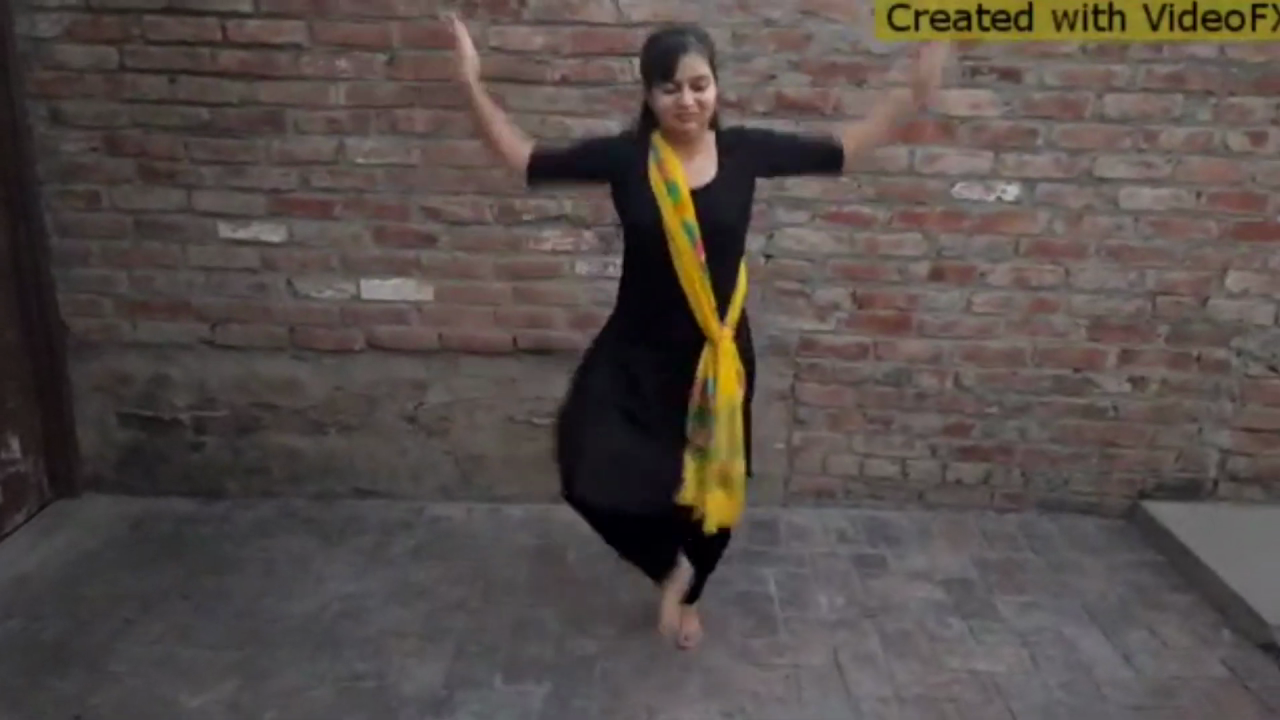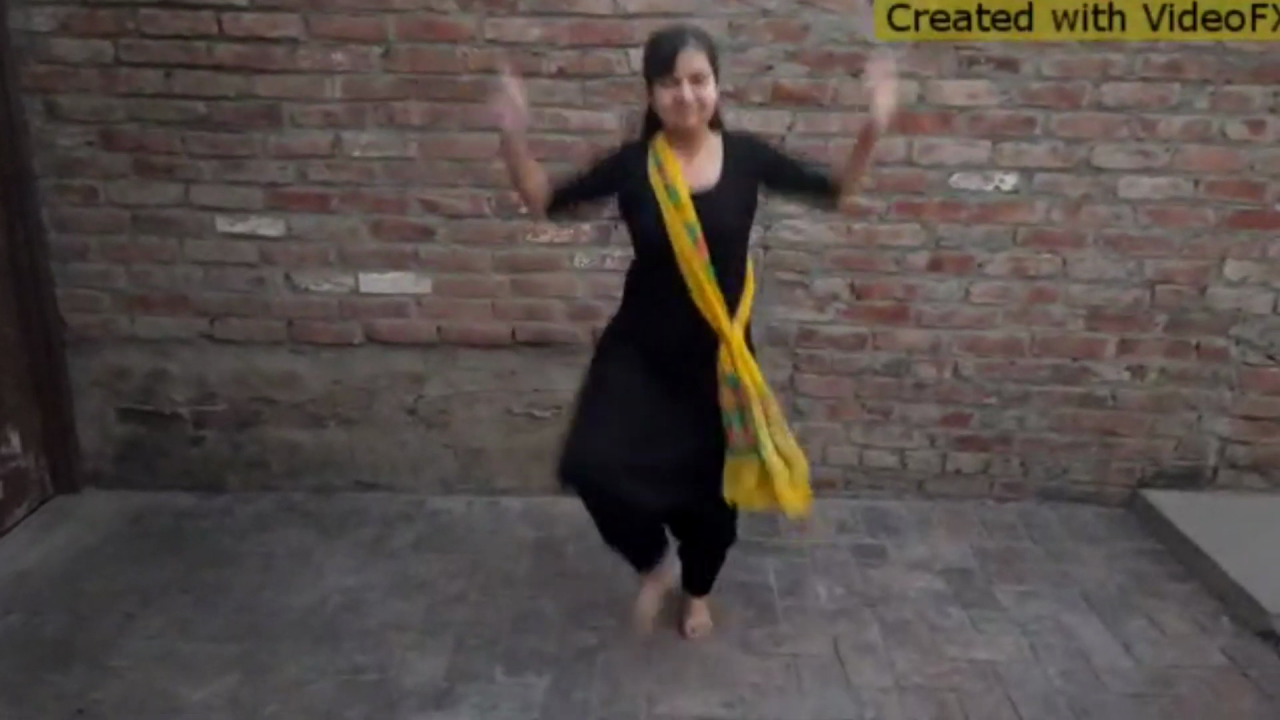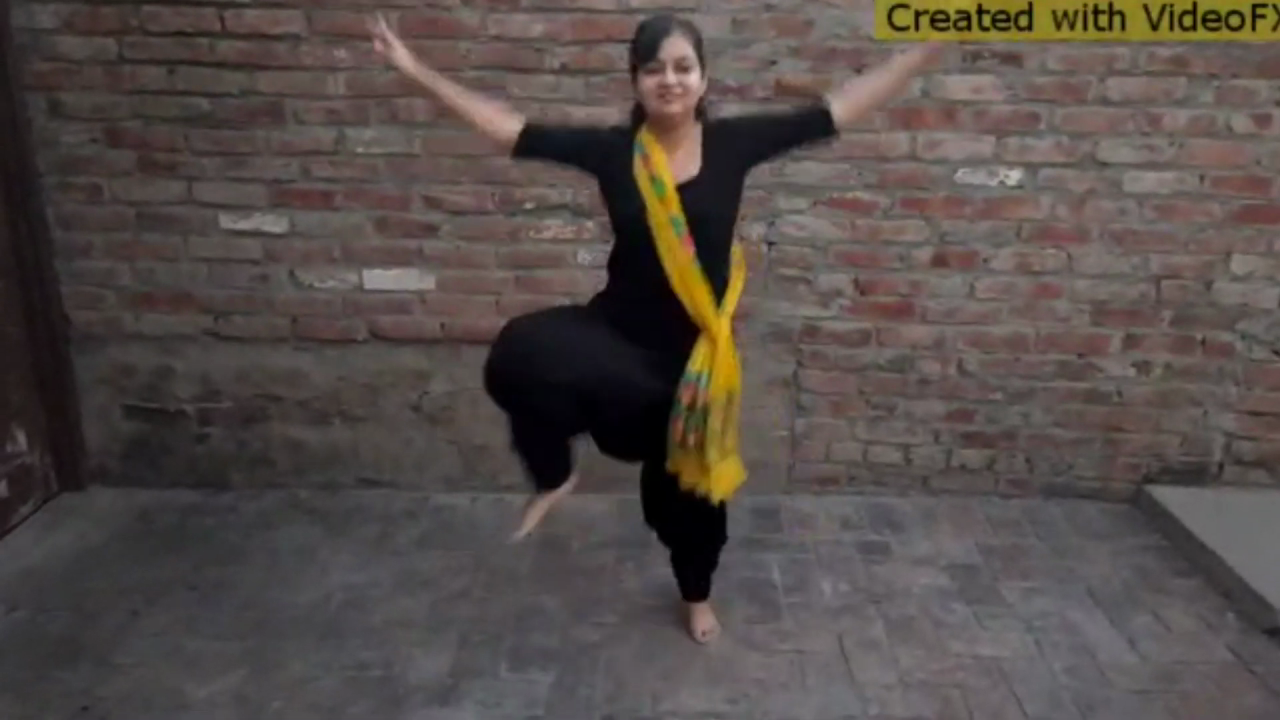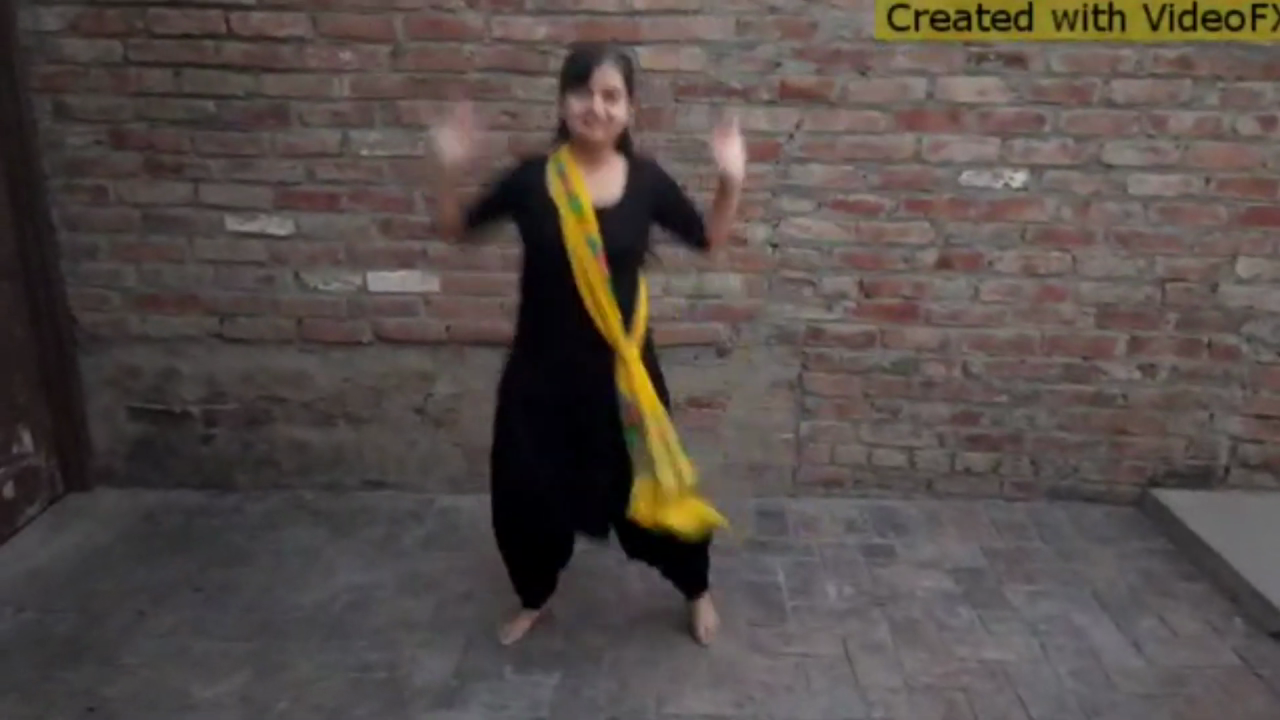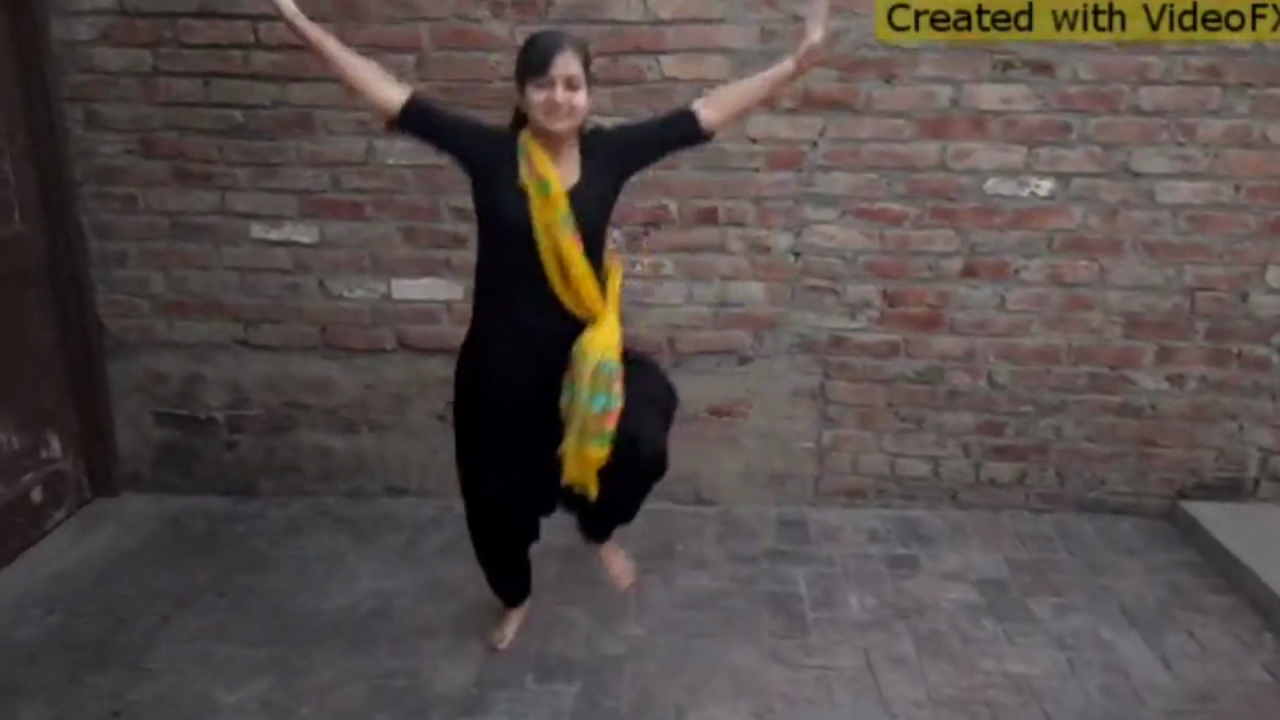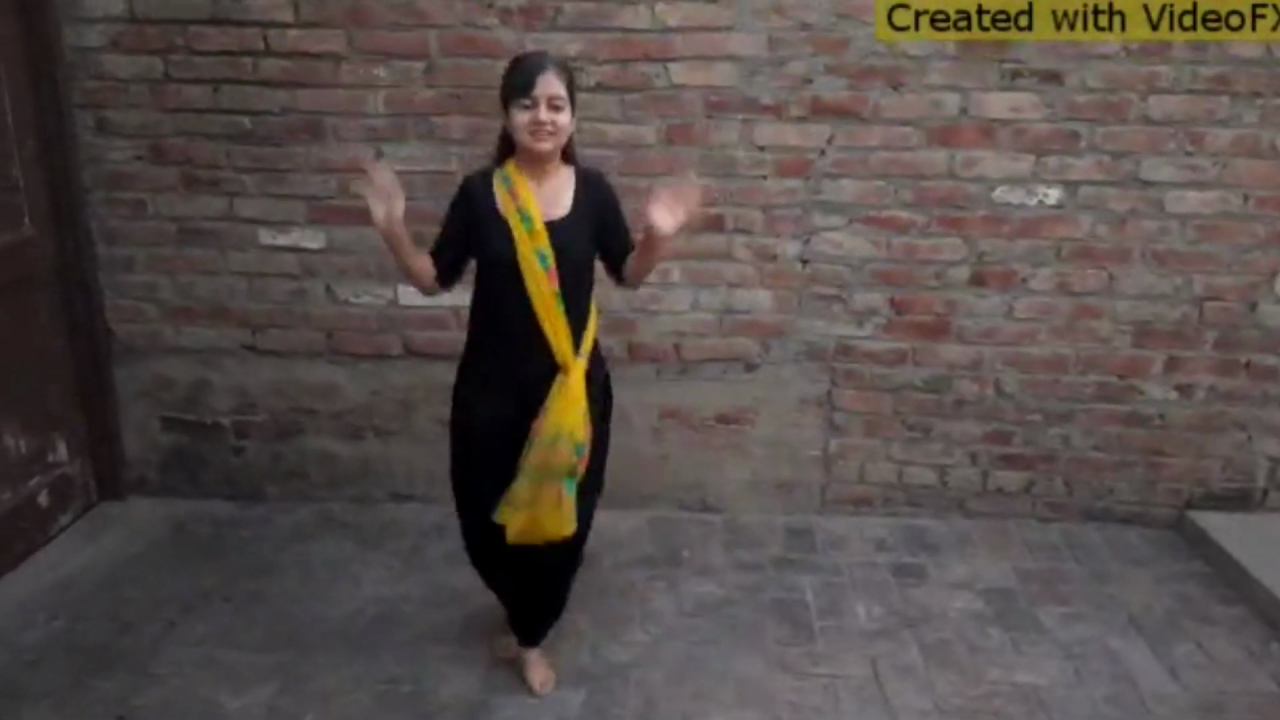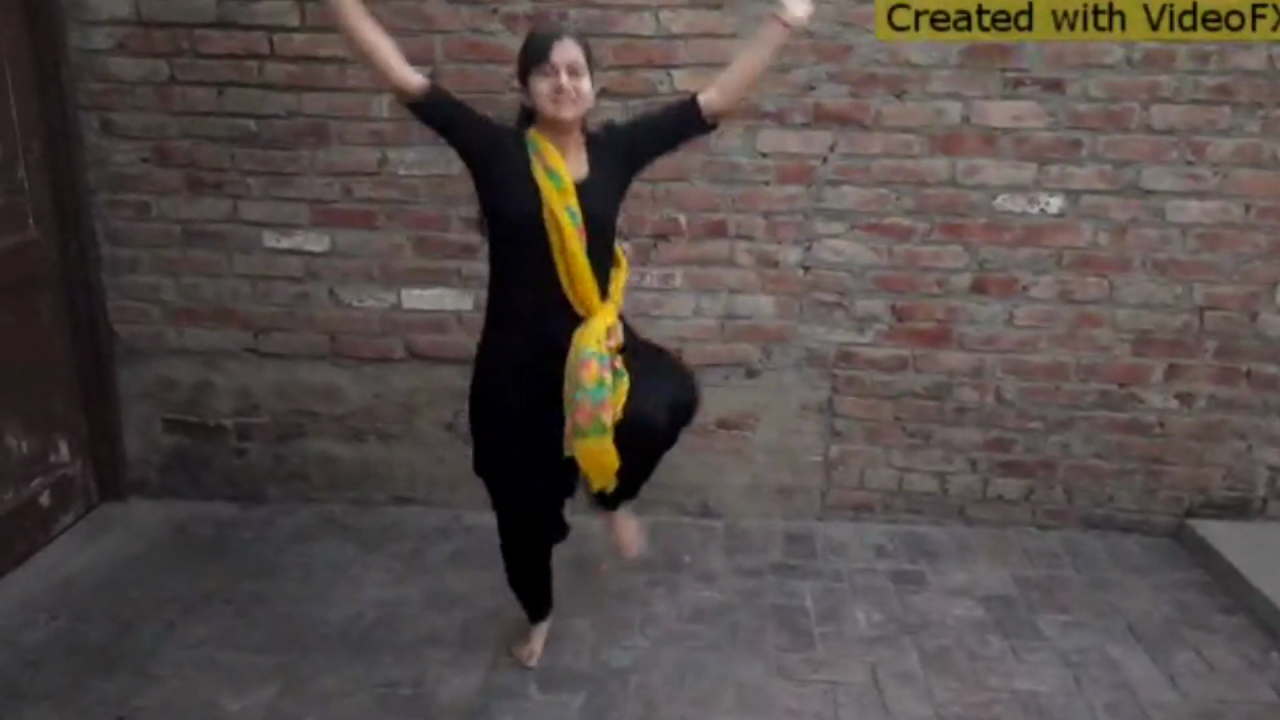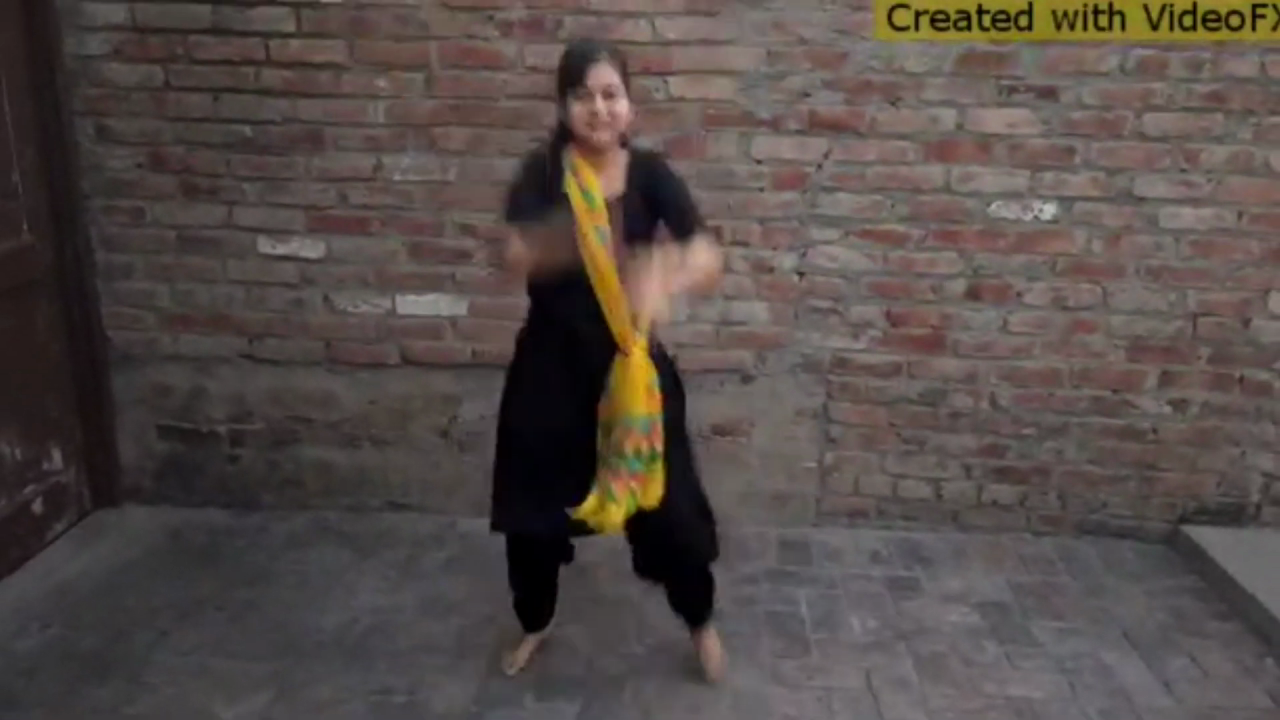
dt=0.3s
person 1, frame 1
left shoulder: (744, 151)
right shoulder: (623, 157)
left elbow: (841, 150)
right elbow: (523, 161)
left wrist: (914, 92)
right wrist: (472, 83)
left hip: (715, 355)
right hip: (633, 354)
left knee: (710, 487)
right knee: (597, 476)
left ankle: (688, 584)
right ankle: (669, 566)
person 1, frame 2
left shoulder: (748, 154)
right shoulder: (630, 163)
left elbow: (835, 188)
right elbow: (545, 202)
left wrist: (874, 128)
right wrist: (514, 138)
left hip: (716, 353)
right hip: (639, 351)
left knee: (710, 485)
right knee: (598, 468)
left ankle: (697, 589)
right ankle: (654, 562)
person 1, frame 3
left shoulder: (733, 140)
right shoulder: (610, 148)
left elbow: (835, 111)
right elbow: (513, 132)
left wrist: (922, 54)
right wrist: (419, 74)
left hip: (694, 342)
right hip: (617, 329)
left knee: (692, 478)
right knee: (521, 359)
left ankle: (696, 593)
right ankle: (554, 476)
person 1, frame 4
left shoulder: (647, 180)
right shoulder: (529, 179)
left elbow: (709, 237)
right elbow: (457, 227)
left wrist: (731, 183)
right wrist: (452, 171)
left hip: (620, 370)
right hip: (541, 372)
right knee: (527, 506)
left ankle: (697, 591)
right ankle: (534, 597)
person 1, frame 5
left shoulder: (610, 151)
right shoulder: (489, 151)
left elbow: (705, 113)
right elbow: (394, 99)
left wrist: (798, 60)
left hip: (584, 344)
right hip: (501, 355)
left knee: (639, 441)
right knee: (498, 491)
left ankle: (600, 527)
right ankle: (514, 599)
person 1, frame 6
left shoulder: (593, 190)
right shoulder: (478, 192)
left elbow: (628, 275)
right elbow: (434, 277)
left wrist: (657, 234)
right wrist: (391, 227)
right hip: (491, 386)
right knee: (489, 521)
left ankle: (530, 636)
right ankle: (519, 614)
person 1, frame 7
left shoulder: (615, 146)
right shoulder: (495, 149)
left elbow: (711, 103)
right elbow: (404, 80)
left hip: (597, 338)
right hip: (517, 351)
left knee: (656, 409)
right knee: (523, 498)
left ankle: (613, 498)
right ankle: (538, 615)
person 1, frame 8
left shoulder: (650, 172)
right shoulder: (541, 174)
left elbow: (706, 254)
right elbow: (515, 258)
left wrist: (666, 280)
right wrist: (561, 241)
right hip: (551, 364)
left knee: (667, 503)
right knee: (532, 510)
left ankle: (700, 619)
right ankle: (534, 625)
